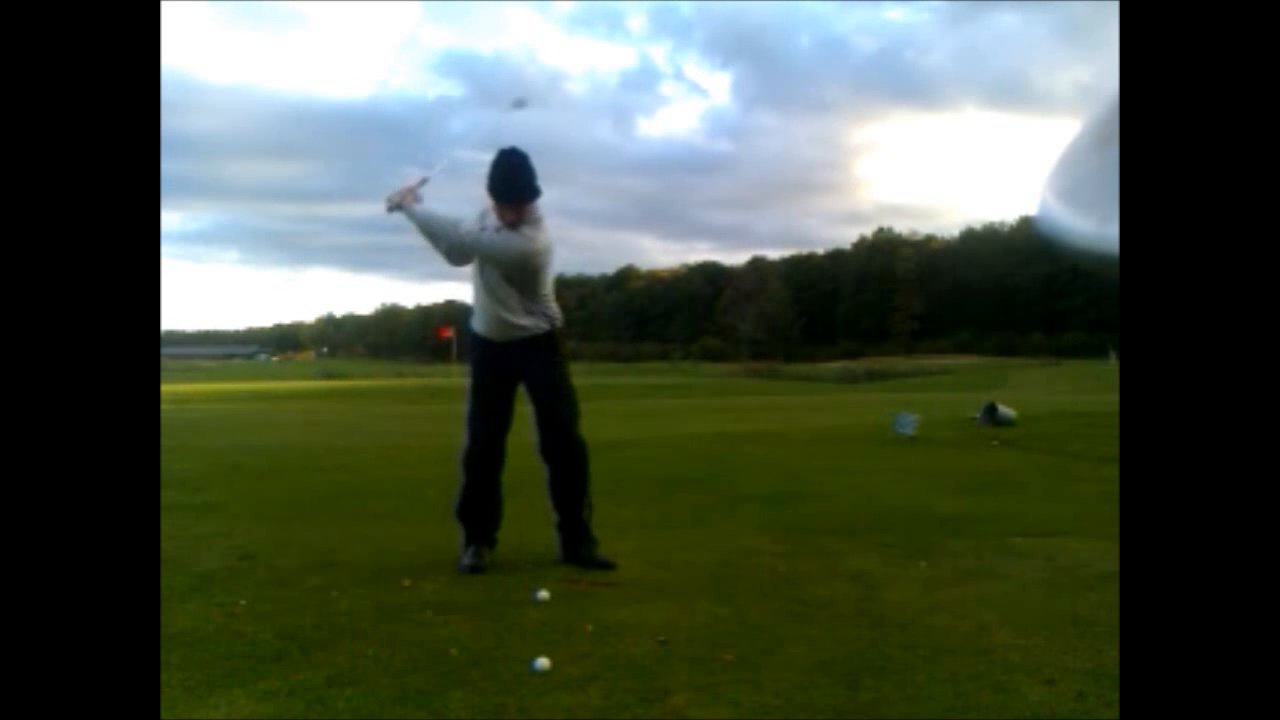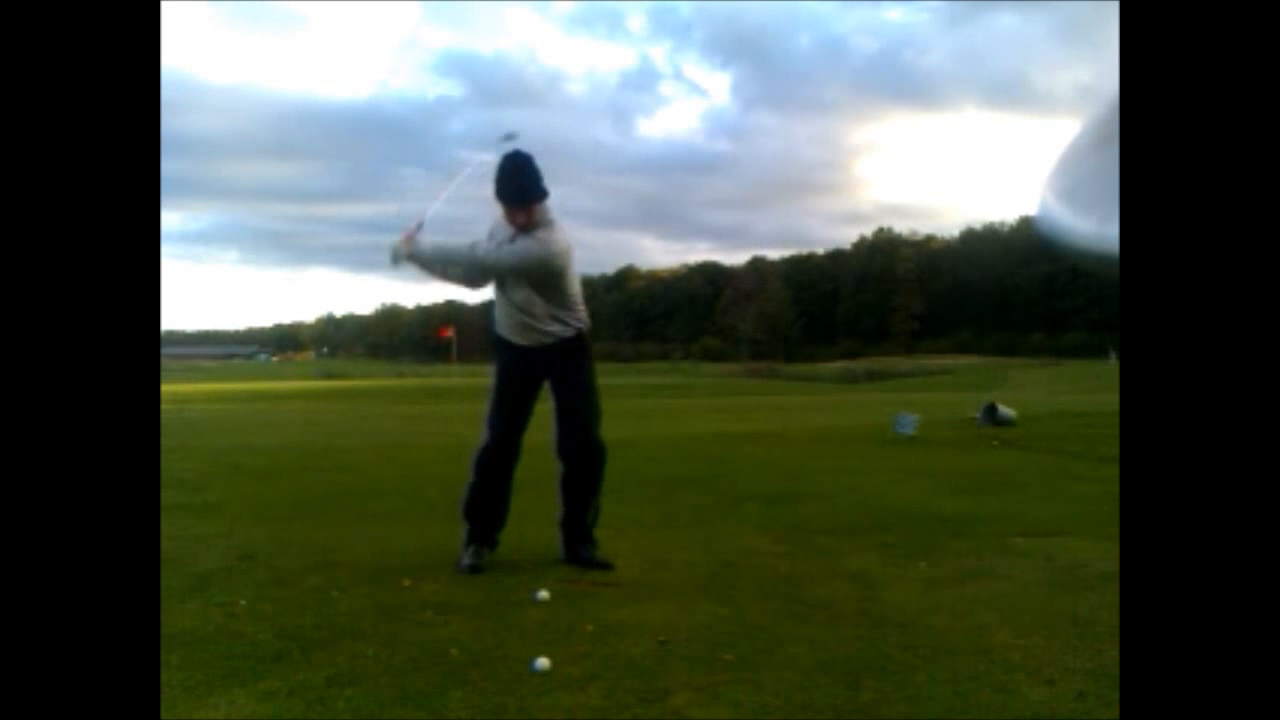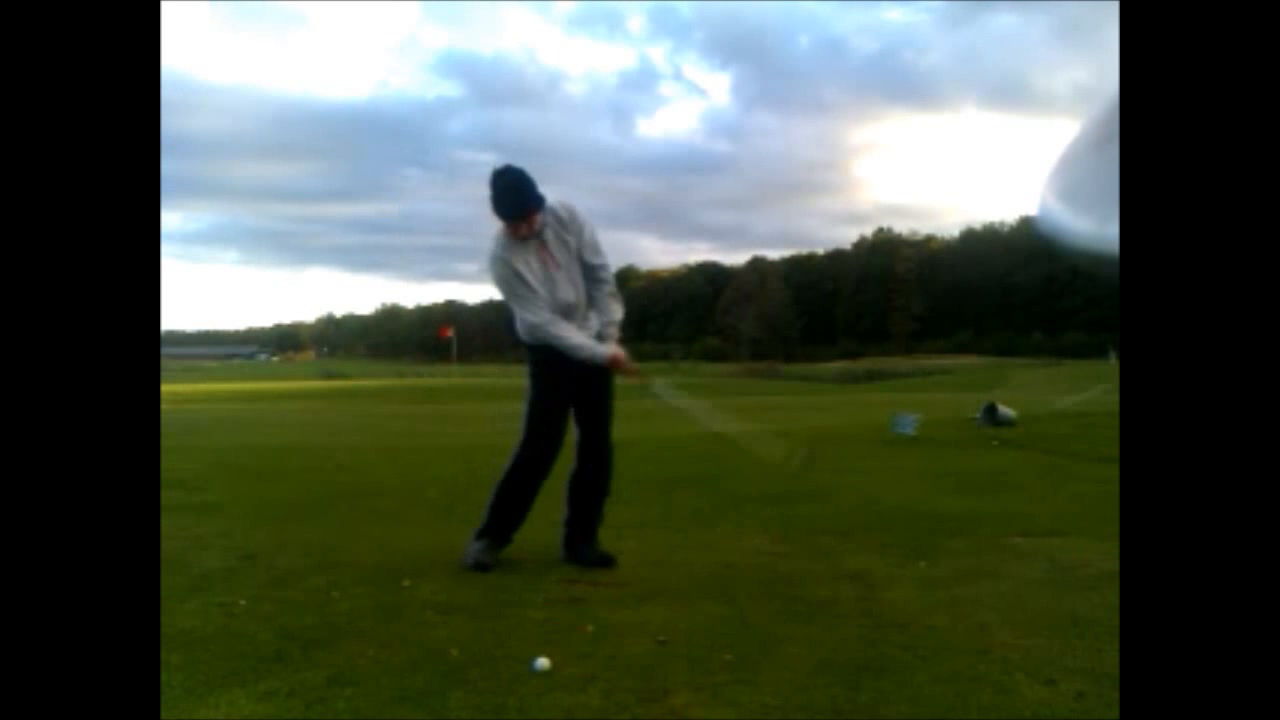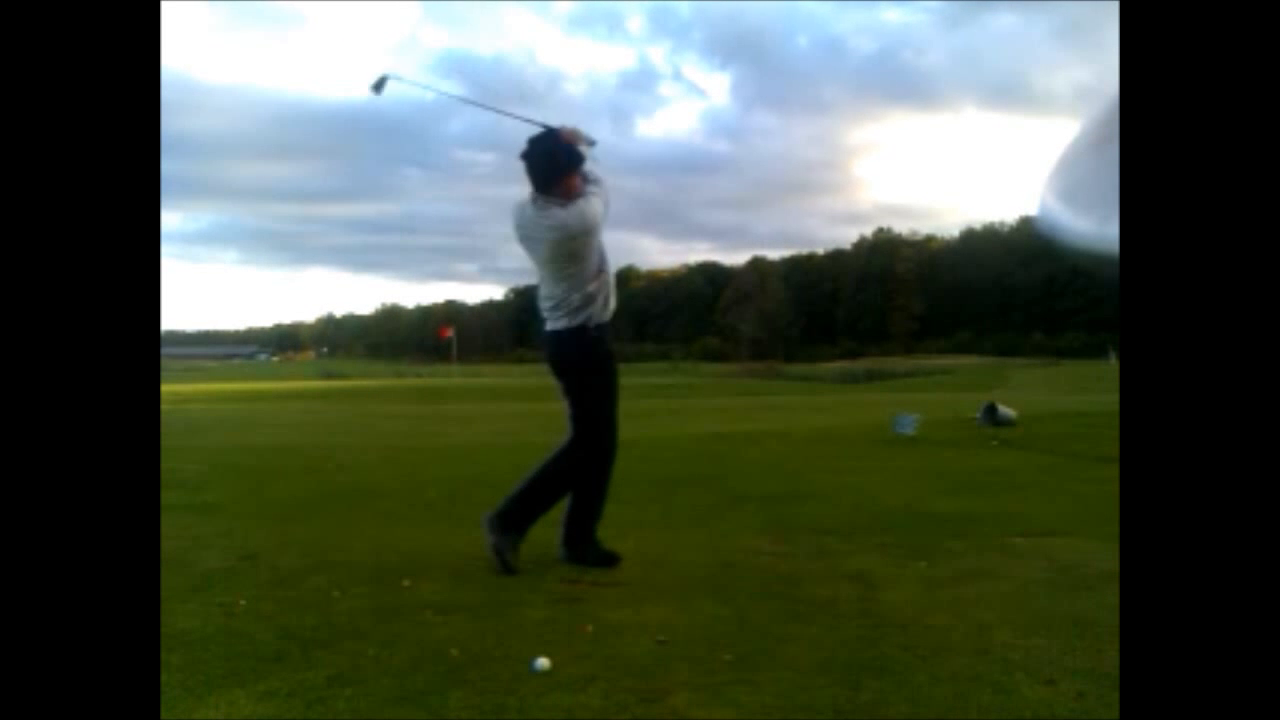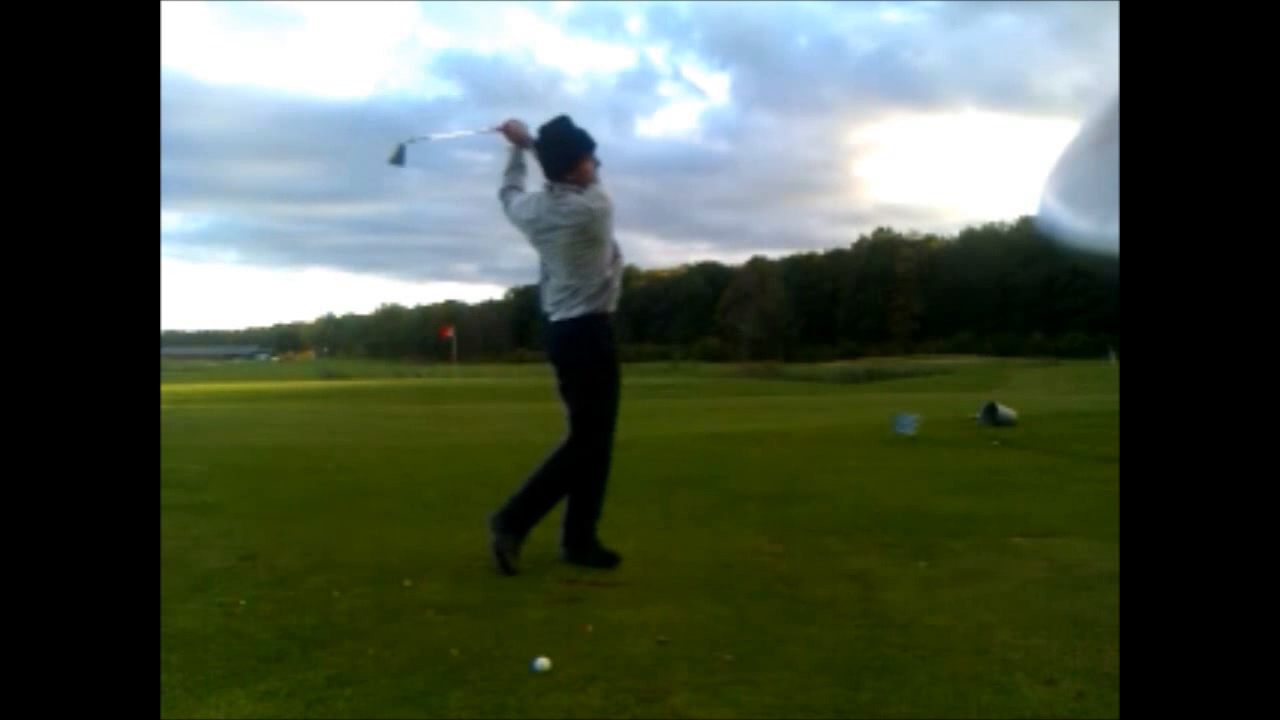
dt=0.2s
person 1, frame 1
left shoulder: (528, 244)
right shoulder: (493, 219)
left elbow: (460, 235)
right elbow: (458, 250)
left wrist: (410, 205)
right wrist: (415, 205)
left hip: (538, 344)
right hip: (490, 345)
left knee: (564, 441)
right knee: (483, 445)
left ankle: (576, 539)
right ankle: (477, 538)
person 1, frame 2
left shoulder: (549, 247)
right shoulder: (500, 228)
left elbow: (483, 258)
right elbow: (476, 273)
left wrist: (417, 251)
right wrist: (425, 252)
left hip: (565, 345)
right hip: (515, 347)
left knee: (585, 446)
right knee: (500, 445)
left ankle: (578, 539)
right ankle: (480, 537)
person 1, frame 3
left shoulder: (566, 216)
right shoulder: (503, 257)
left elbow: (601, 273)
right elbow: (541, 321)
left wrist: (610, 334)
right wrist: (598, 352)
left hip: (595, 341)
right hip: (552, 354)
left knee: (597, 446)
right knee: (539, 446)
left ankle: (581, 539)
right ankle: (492, 533)
person 1, frame 4
left shoulder: (525, 212)
right shoulder: (577, 220)
right elbow: (598, 192)
left wrist: (561, 149)
right wrist: (571, 147)
left hip: (573, 337)
right hip: (582, 341)
left knee: (597, 440)
right knee: (589, 442)
left ankle: (580, 537)
right ankle: (510, 519)
person 1, frame 5
left shoulder: (531, 208)
right shoulder: (594, 207)
left elbow: (509, 193)
right elbow: (583, 186)
left wrist: (520, 150)
right wrist: (531, 142)
left hip: (563, 330)
right hip: (589, 332)
left knee: (593, 438)
right knee: (587, 440)
left ankle: (580, 538)
right ankle: (512, 520)
